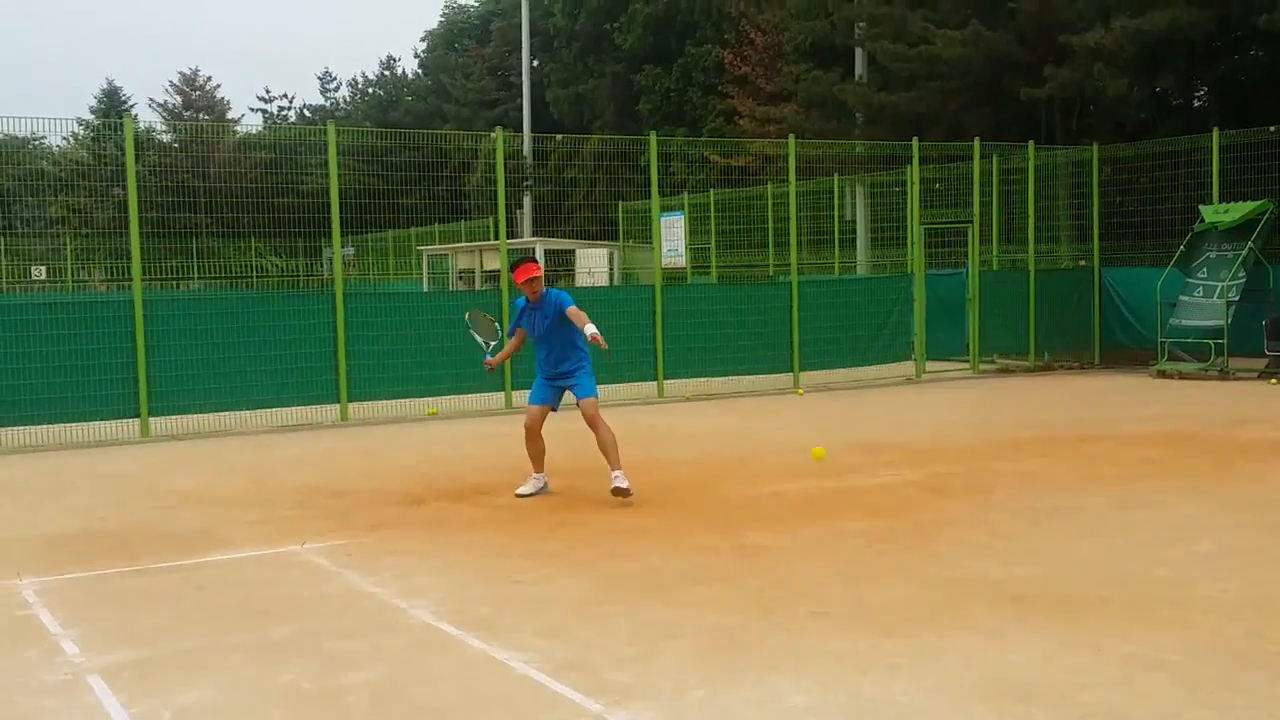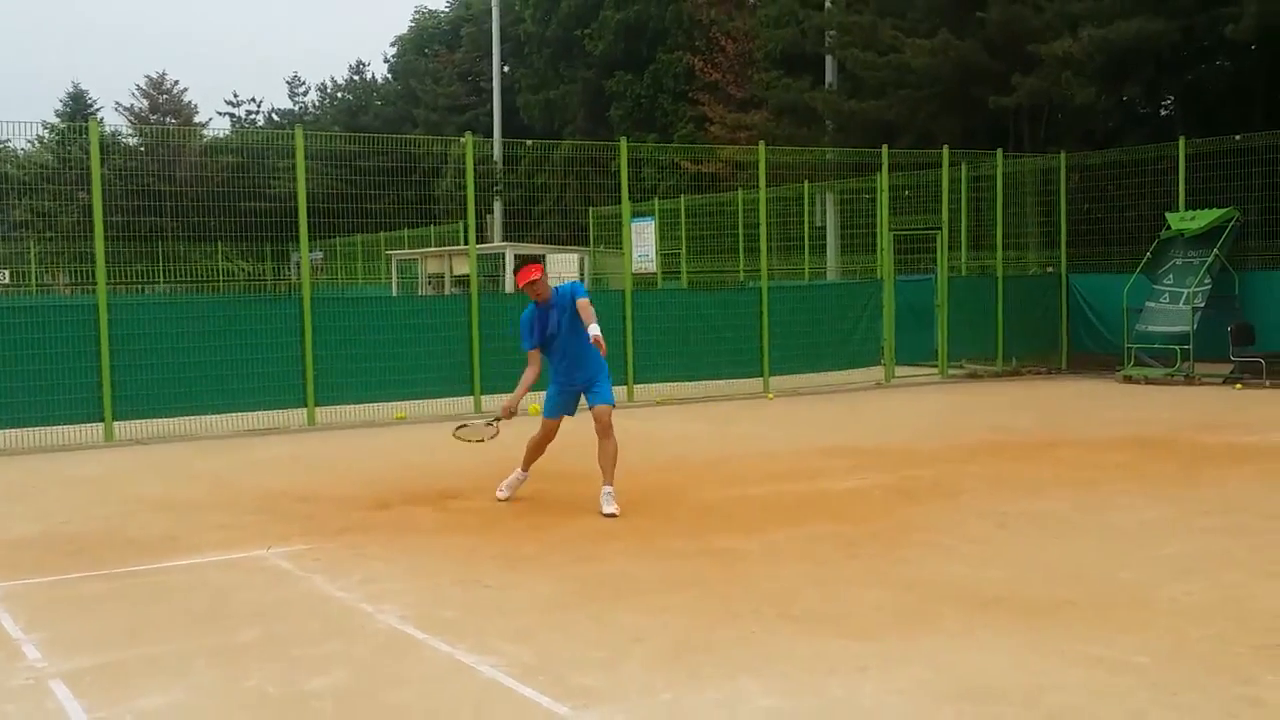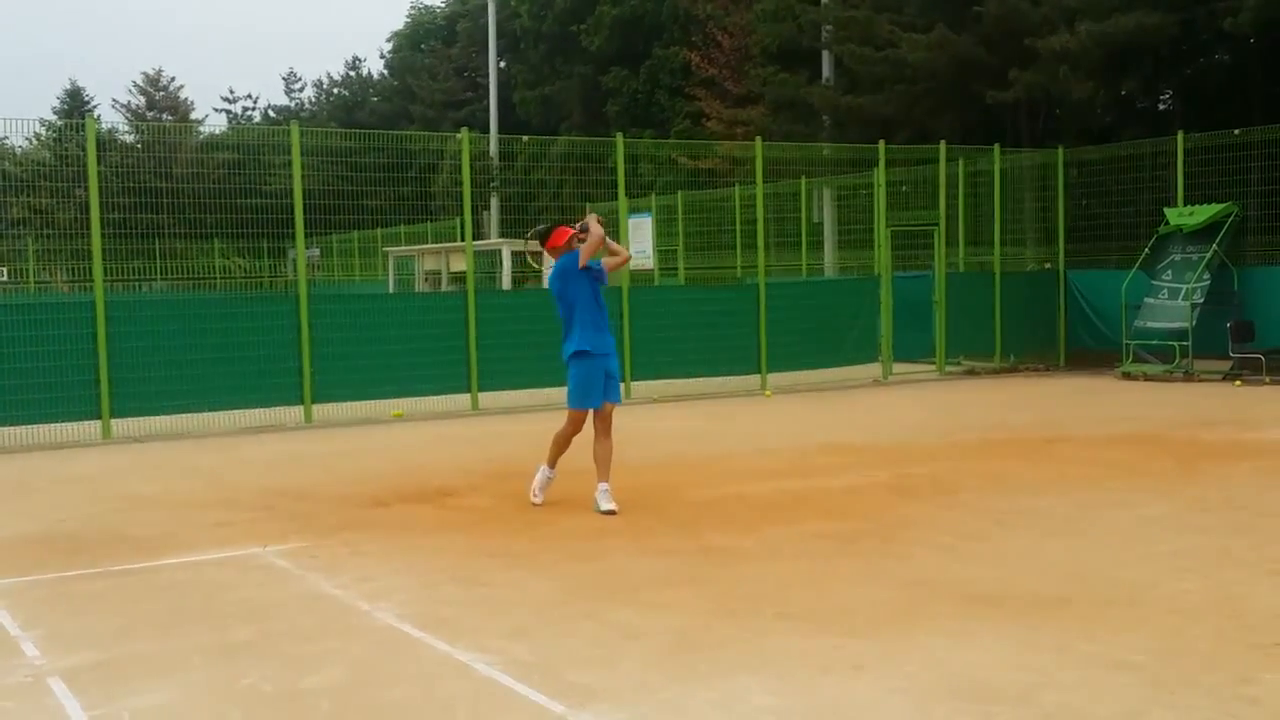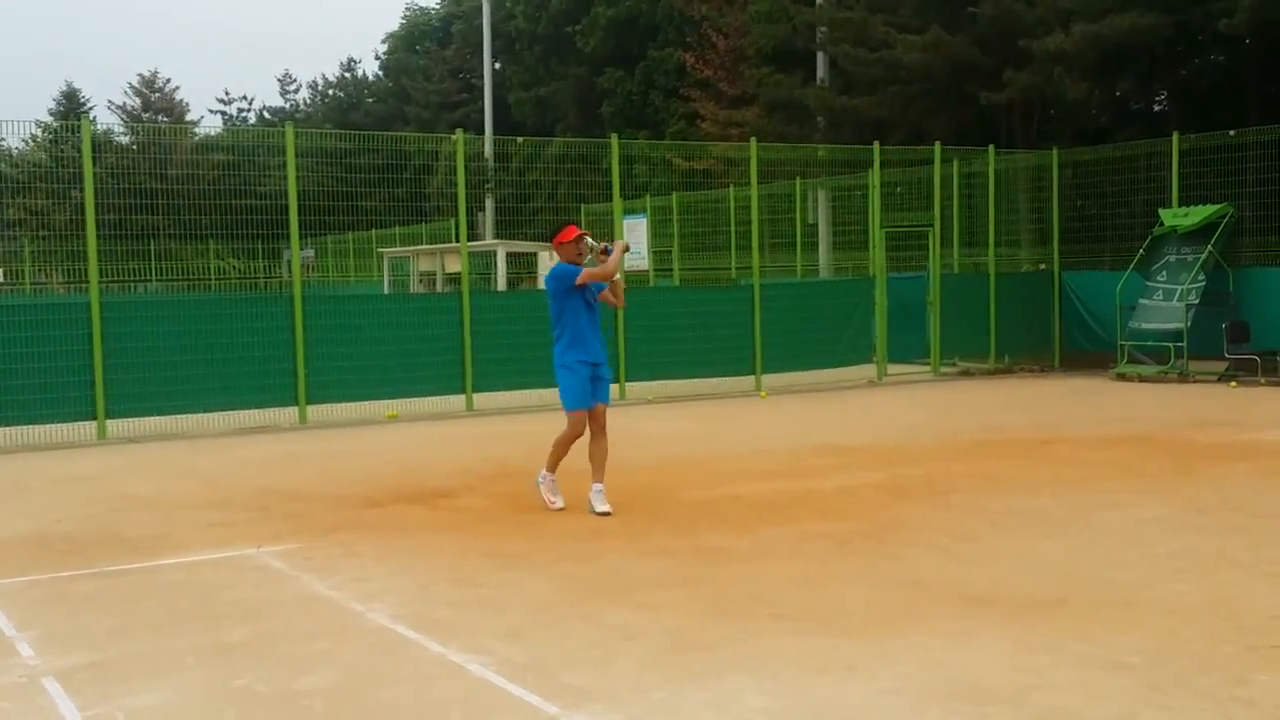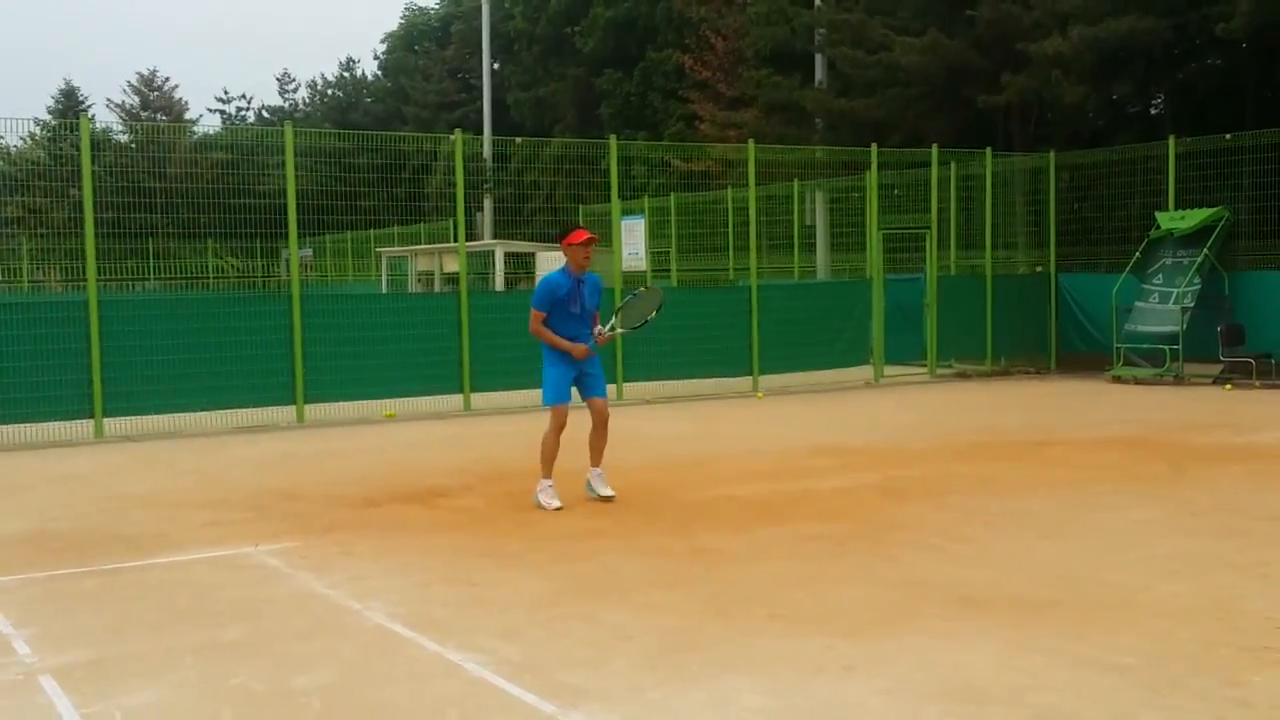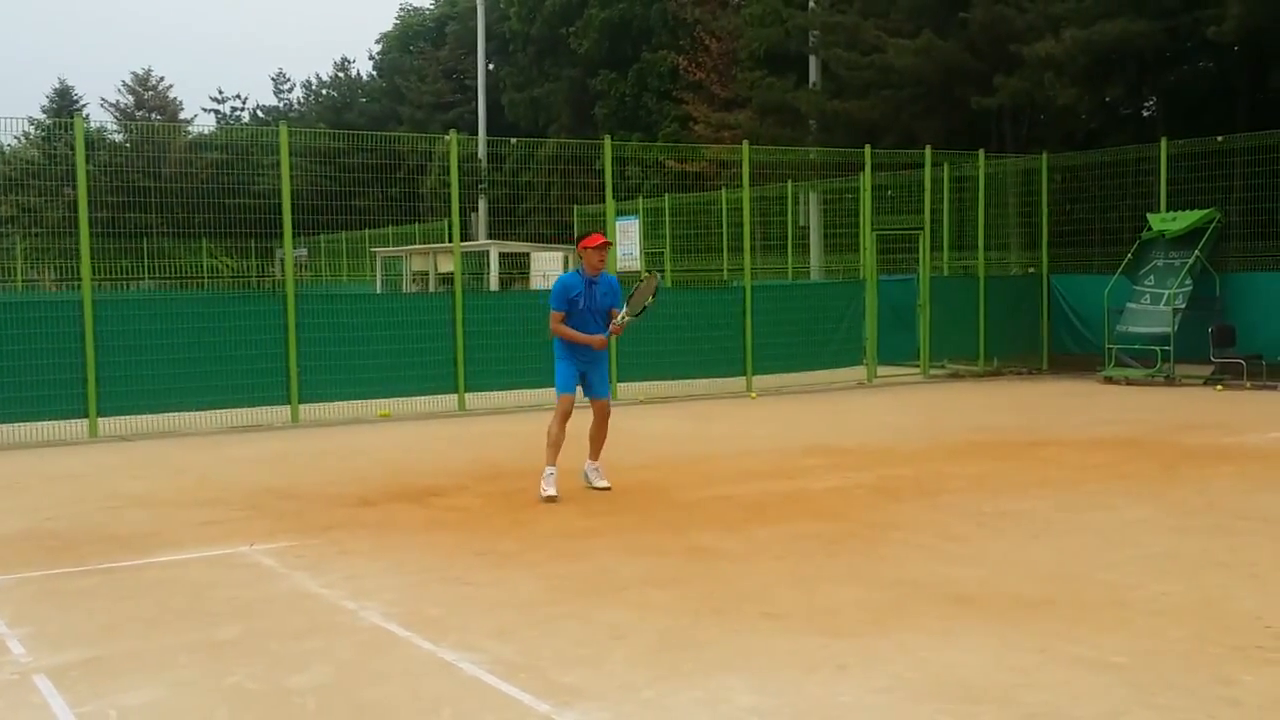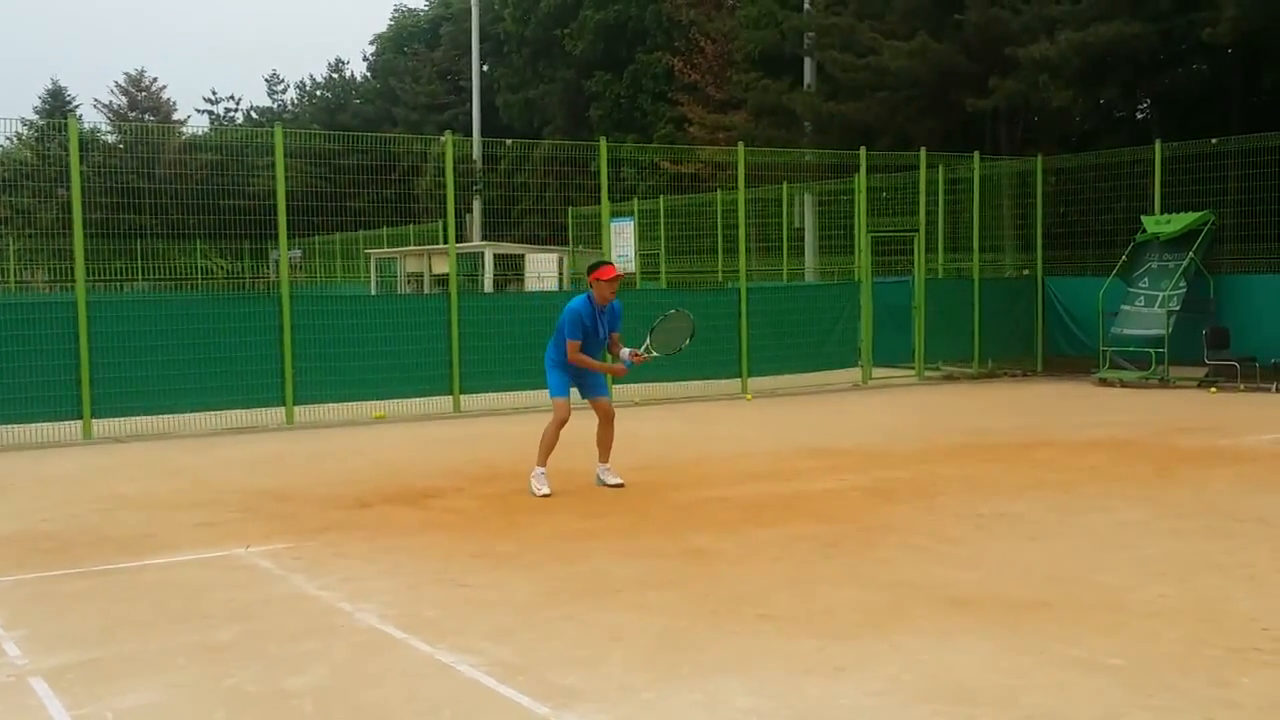
dt=0.4s
person 1, frame 1
left shoulder: (559, 298)
right shoulder: (520, 306)
left elbow: (576, 314)
right elbow: (518, 337)
left wrist: (590, 329)
right wrist: (496, 361)
left hip: (577, 369)
right hip: (547, 374)
left knee: (592, 416)
right knee: (530, 424)
left ankle: (618, 476)
right ankle: (538, 478)
person 1, frame 2
left shoulder: (572, 290)
right shoulder: (529, 317)
left elbow: (586, 309)
right elbow: (534, 365)
left wrist: (594, 329)
right wrist: (515, 397)
left hip: (594, 371)
right hip: (562, 378)
left knee: (604, 423)
right knee: (545, 434)
left ankle: (607, 492)
right ankle: (521, 474)
person 1, frame 3
left shoulder: (585, 268)
right shoulder: (563, 272)
left elbow: (623, 256)
right elbow: (598, 238)
left wrist: (589, 232)
right wrist: (593, 221)
left hip: (606, 353)
right hip: (583, 356)
left knee: (603, 424)
right knee: (573, 425)
left ankle: (603, 491)
right ankle: (547, 471)
person 1, frame 4
left shoulder: (586, 279)
right shoulder: (559, 273)
left elbow: (618, 301)
right elbow: (606, 272)
left wrist: (609, 265)
right wrist: (619, 248)
left hip: (596, 359)
right hip: (572, 361)
left knee: (598, 424)
right knee: (577, 427)
left ankle: (597, 491)
right ankle: (548, 476)
person 1, frame 5
left shoulder: (594, 282)
right shoulder: (550, 283)
right elbow: (535, 327)
left wrist: (599, 333)
right wrist: (570, 347)
left hip: (587, 358)
right hip: (559, 359)
left knee: (601, 415)
right knee: (559, 420)
left ankle: (595, 476)
right ankle: (545, 486)
person 1, frame 6
left shoulder: (612, 283)
right shoulder: (565, 283)
left elbow: (615, 319)
right elbow: (555, 326)
left wrist: (616, 328)
right wrist: (589, 339)
left hip: (597, 358)
right hip: (568, 355)
left knee: (603, 412)
right knee: (563, 409)
left ankle: (592, 467)
right ankle: (549, 474)
person 1, frame 7
left shoulder: (615, 307)
right shoulder: (576, 309)
left elbow: (613, 344)
right elbow: (573, 355)
left wrist: (627, 354)
right wrist: (609, 369)
left hip: (592, 367)
right hip: (561, 364)
left knee: (607, 413)
right knee: (561, 416)
left ankle: (604, 469)
right ankle: (539, 473)
